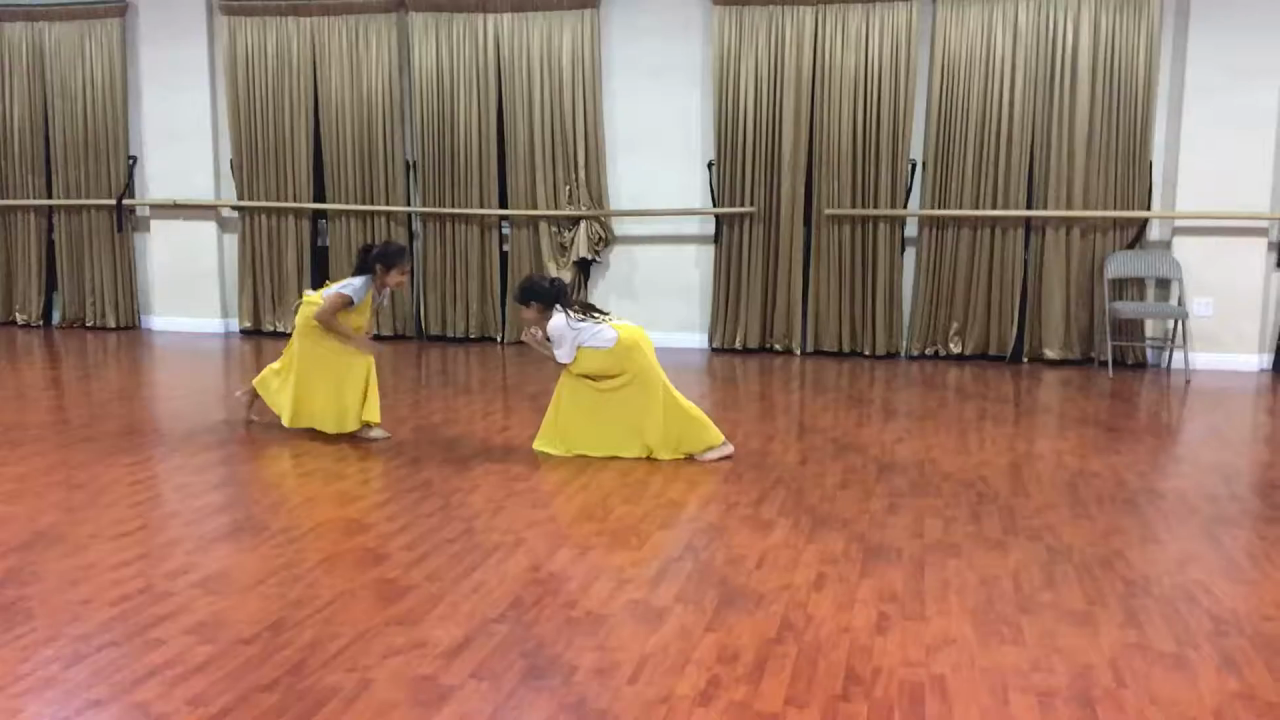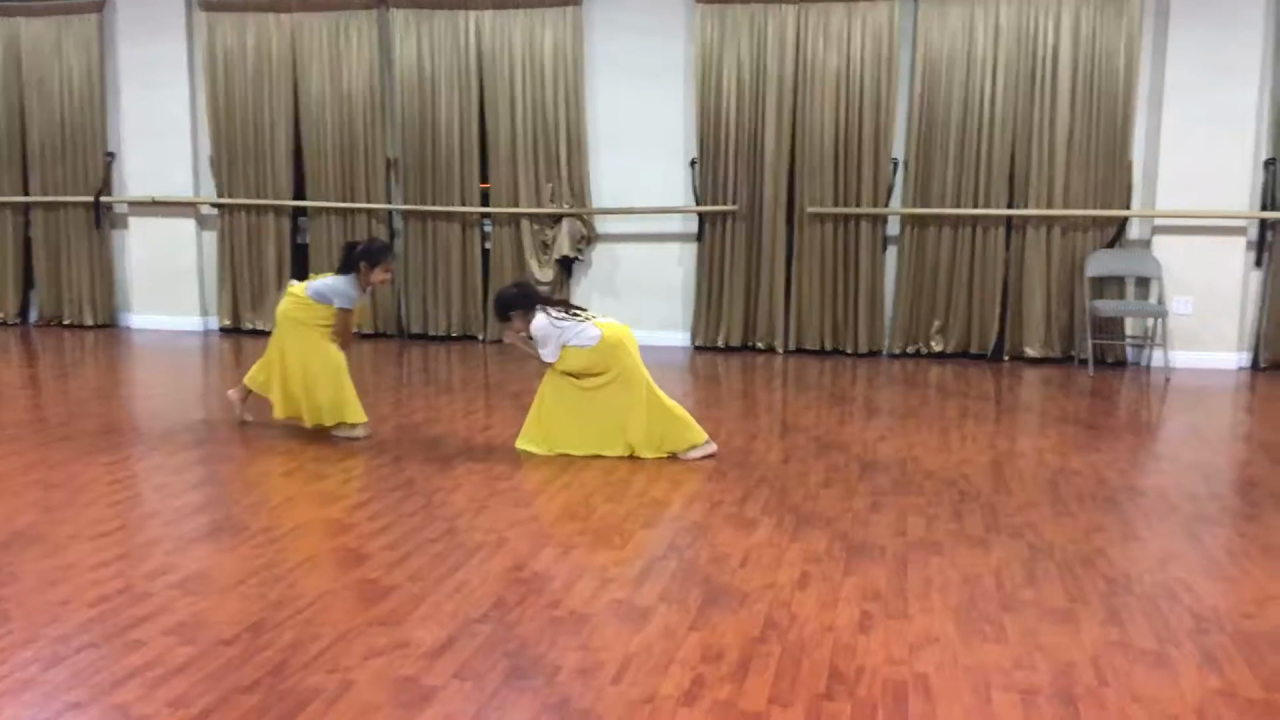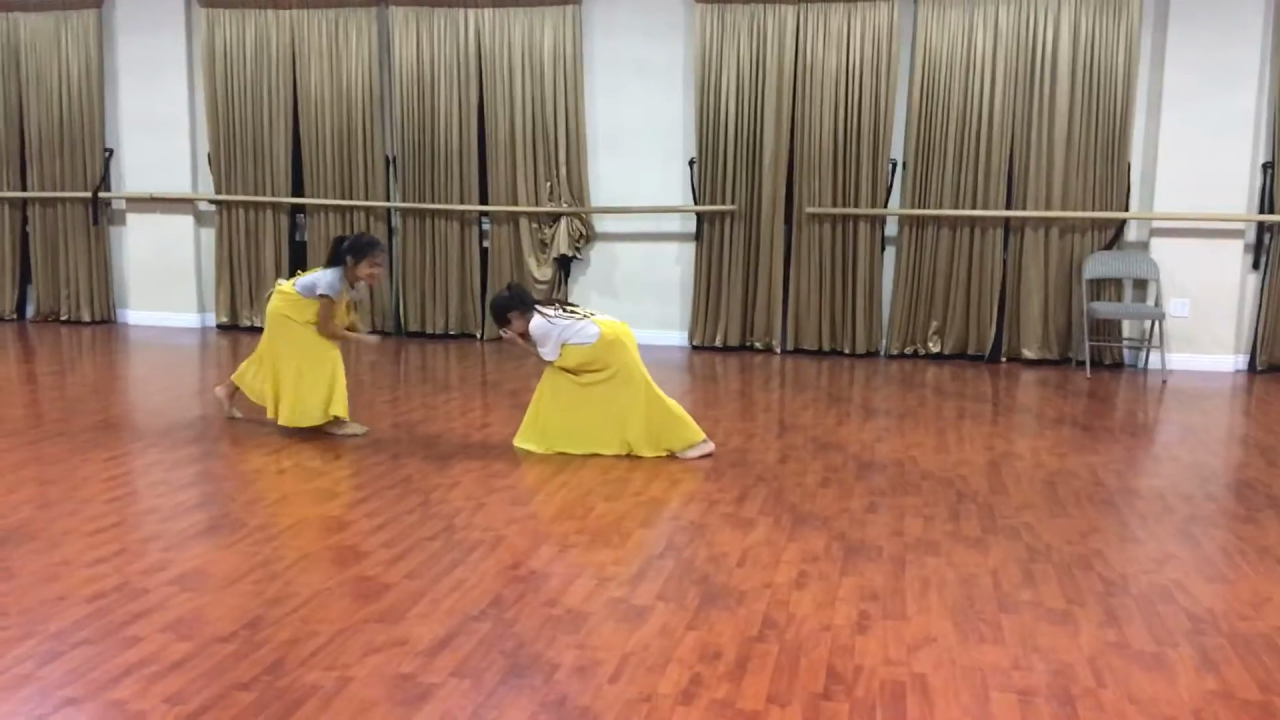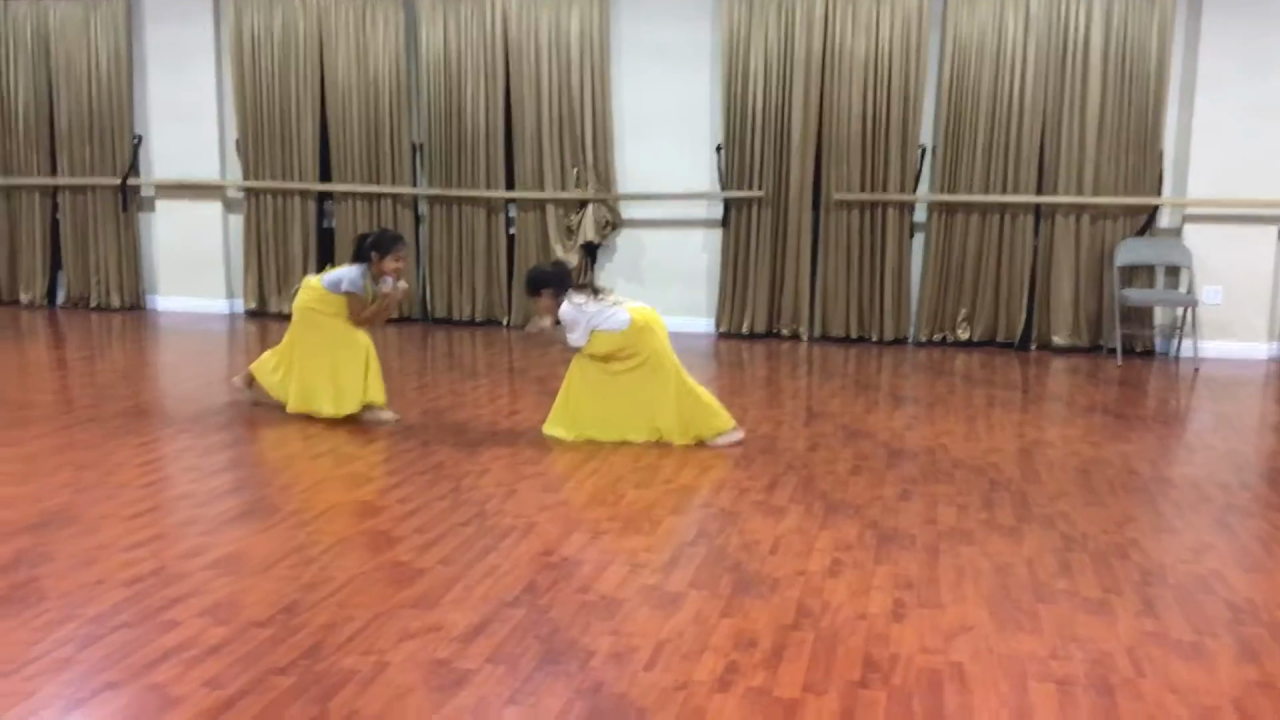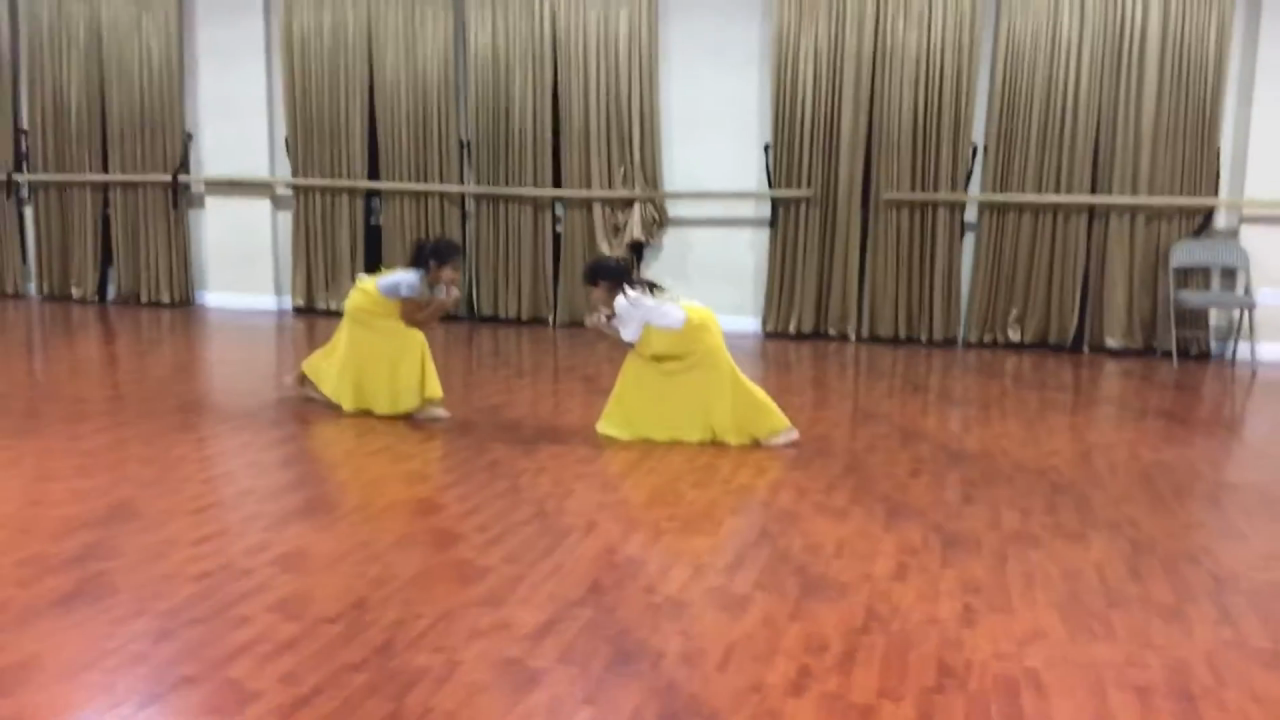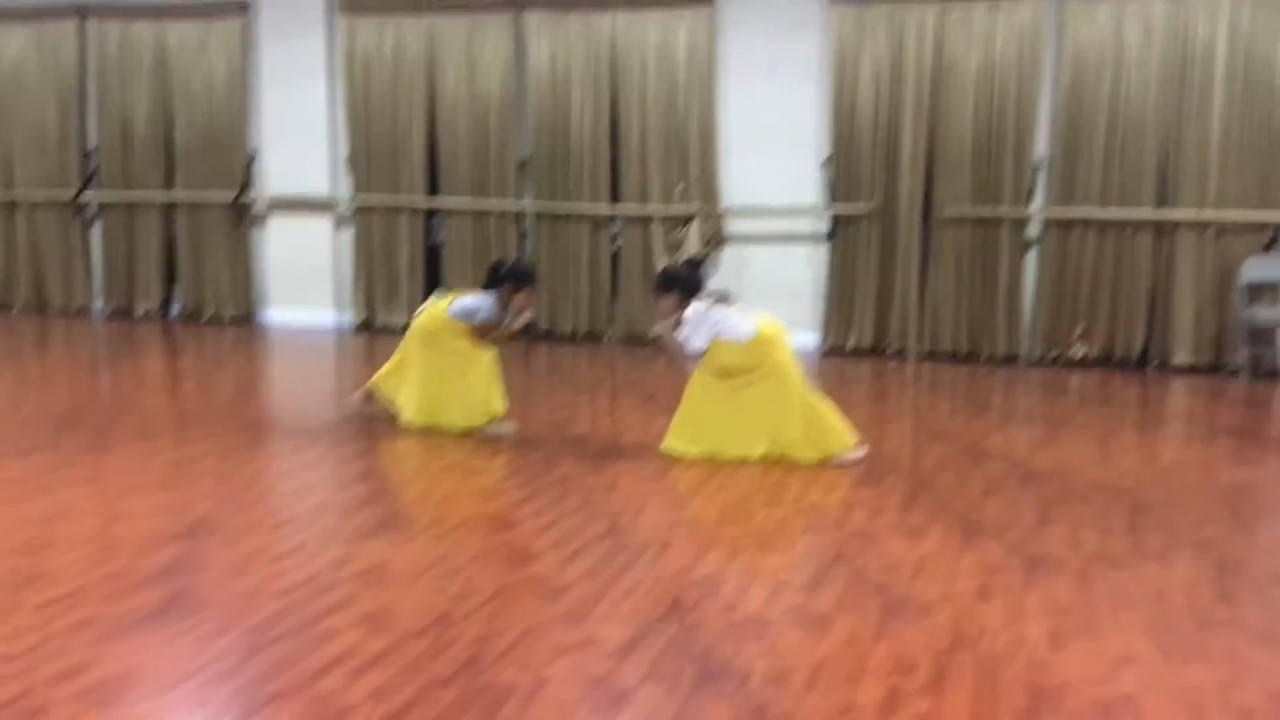
dt=0.3s
person 1, frame 1
left shoulder: (556, 325)
right shoulder: (563, 314)
left elbow: (565, 361)
right elbow: (568, 351)
left wrist: (535, 344)
right wrist: (542, 341)
left hip: (627, 349)
right hip: (620, 345)
left knee: (658, 398)
right knee: (573, 382)
left ankle: (713, 443)
right ankle: (572, 438)
person 1, frame 2
left shoulder: (539, 325)
right shoulder: (544, 312)
left elbow: (551, 359)
right elbow: (556, 350)
left wrist: (519, 344)
right wrist: (524, 341)
left hip: (612, 346)
right hip: (605, 344)
left knee: (642, 397)
right knee: (557, 381)
left ankle: (696, 442)
right ankle: (561, 437)
person 1, frame 3
left shoulder: (538, 325)
right shoulder: (543, 312)
left elbow: (550, 358)
right elbow: (552, 349)
left wrist: (519, 342)
right wrist: (523, 340)
left hip: (610, 344)
right hip: (604, 340)
left knee: (641, 396)
right knee: (557, 379)
left ankle: (694, 441)
right ankle: (556, 436)
person 1, frame 4
left shoulder: (568, 309)
right shoulder: (574, 298)
left elbow: (578, 344)
right elbow: (582, 332)
left wrist: (548, 329)
right wrist: (552, 325)
left hip: (640, 331)
right hip: (633, 328)
left knee: (671, 383)
right knee: (586, 365)
left ankle: (722, 428)
right ankle: (584, 422)
person 1, frame 5
left shoulder: (622, 302)
right shoulder: (632, 293)
left elbow: (632, 341)
right elbow: (636, 327)
left wrist: (603, 326)
right wrist: (609, 317)
left hip: (695, 331)
right hip: (686, 330)
left knee: (725, 382)
right knee: (639, 364)
left ankle: (776, 430)
right ankle: (634, 421)
person 1, frame 6
left shoulder: (693, 312)
right shoulder: (701, 307)
left elbow: (696, 354)
right elbow: (700, 347)
left wrist: (667, 337)
right wrist: (672, 333)
left hip: (763, 347)
right hip: (751, 349)
left knee: (793, 397)
right knee: (706, 380)
left ankle: (843, 447)
person 2, frame 1
left shoulder: (382, 290)
right shoulder: (359, 287)
left elbow: (363, 319)
right elbow: (322, 315)
left wrist: (363, 337)
right wrist: (354, 337)
left hip: (329, 327)
right hip: (314, 324)
left knee: (296, 367)
right knee: (359, 363)
left ankle: (251, 394)
right ankle: (360, 425)
person 2, frame 2
left shoulder: (359, 283)
right shoulder: (348, 290)
right elbow: (343, 334)
left wrist: (345, 340)
right wrist: (347, 343)
left hip: (302, 314)
right hip: (296, 315)
left knee: (284, 362)
right knee: (328, 363)
left ankle: (240, 394)
right ankle: (340, 422)
person 2, frame 3
left shoulder: (355, 281)
right shoulder: (332, 281)
left elbow: (346, 315)
right elbow: (325, 328)
left wrist: (360, 333)
right wrist: (359, 338)
left hip: (294, 313)
right hip: (287, 313)
left knee: (270, 360)
right knee: (323, 357)
left ankle: (227, 390)
right ankle: (331, 420)
person 2, frame 4
left shoulder: (385, 280)
right shoulder: (355, 277)
left elbow: (375, 319)
right elbow: (359, 319)
left wrist: (395, 297)
right wrist: (384, 298)
left hip: (328, 309)
right hip: (313, 306)
left knee: (299, 352)
right knee: (357, 344)
left ankle: (247, 379)
right ankle: (365, 406)
person 2, frame 5
left shoulder: (437, 286)
right shoulder: (413, 282)
left elbow: (425, 320)
right elbow: (413, 321)
left wrist: (448, 303)
right wrist: (439, 305)
left hip: (372, 308)
right hip: (366, 307)
left knee: (349, 350)
right knee: (411, 342)
left ankle: (302, 378)
right ankle: (418, 403)
person 2, frame 6
left shoulder: (505, 305)
right shoulder: (487, 306)
left elbow: (491, 335)
right elbow: (481, 340)
left wrist: (515, 326)
right wrist: (512, 329)
left hip: (433, 324)
right hip: (433, 327)
left knee: (411, 366)
right knee: (482, 359)
left ankle: (368, 393)
right ankle: (485, 419)
